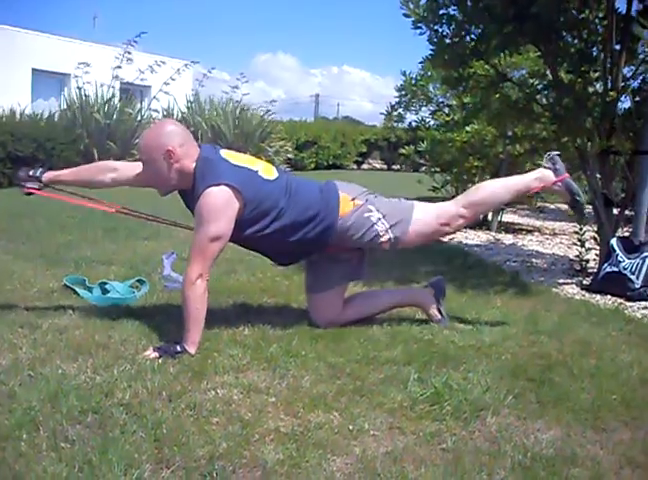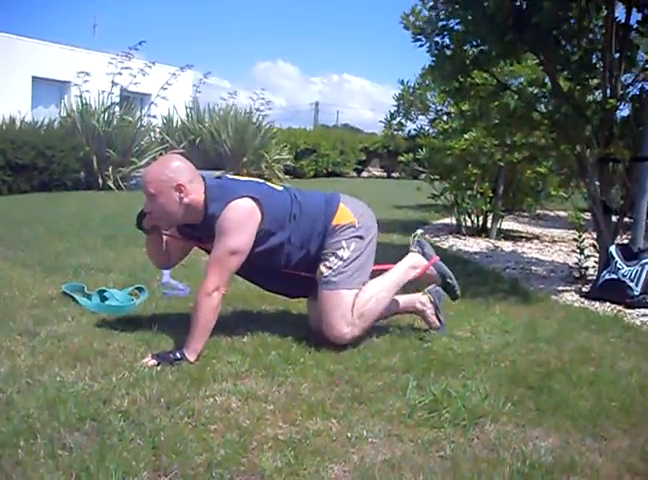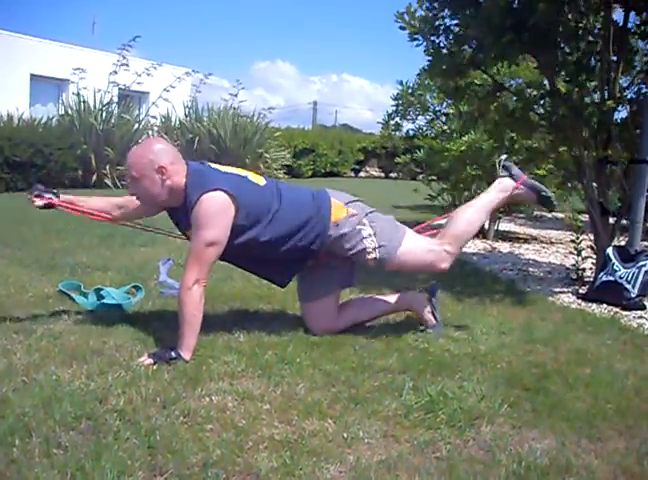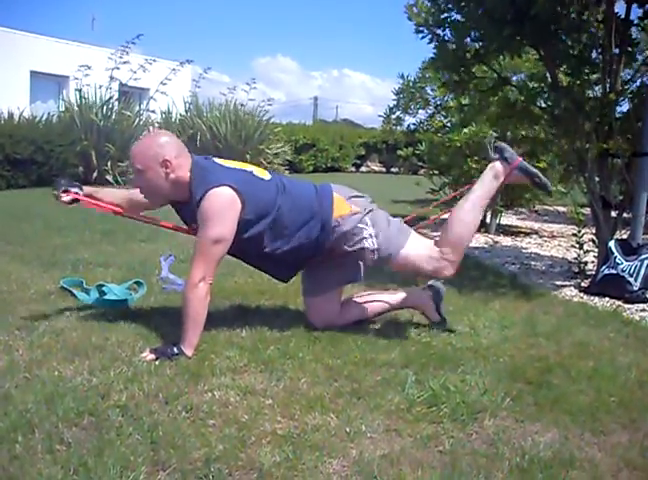
dt=1s
person 1, frame 1
left shoulder: (215, 193)
right shoulder: (193, 161)
left elbow: (196, 277)
right elbow: (113, 171)
left wrist: (188, 345)
right wrist: (46, 177)
left hip: (346, 215)
right hip: (329, 227)
left knee: (453, 213)
right knee: (326, 317)
left ankle: (545, 177)
right ankle: (421, 295)
person 1, frame 2
left shoulder: (234, 211)
right shoulder: (188, 213)
left elbow: (213, 289)
right elbow: (165, 261)
left wrist: (188, 352)
right wrist: (151, 230)
left hip: (344, 223)
right hip: (327, 231)
left knee: (342, 330)
right knee: (321, 324)
left ankle: (414, 263)
right ankle: (419, 301)
person 1, frame 3
left shoulder: (211, 201)
right shoulder: (166, 189)
left elbow: (193, 282)
right elbow: (119, 208)
left wrist: (183, 351)
right wrist: (61, 199)
left hip: (338, 220)
right hip: (317, 238)
left knee: (440, 253)
right knee: (321, 322)
left ankle: (506, 184)
right ankle: (412, 300)
person 1, frame 4
left shoulder: (216, 196)
right shoulder: (182, 182)
left elbow: (199, 279)
right elbow: (127, 198)
left wrist: (185, 348)
right wrist: (81, 192)
left hip: (340, 217)
right hip: (322, 234)
left knee: (441, 261)
right knee: (324, 317)
left ankle: (499, 169)
right ankle: (420, 298)
